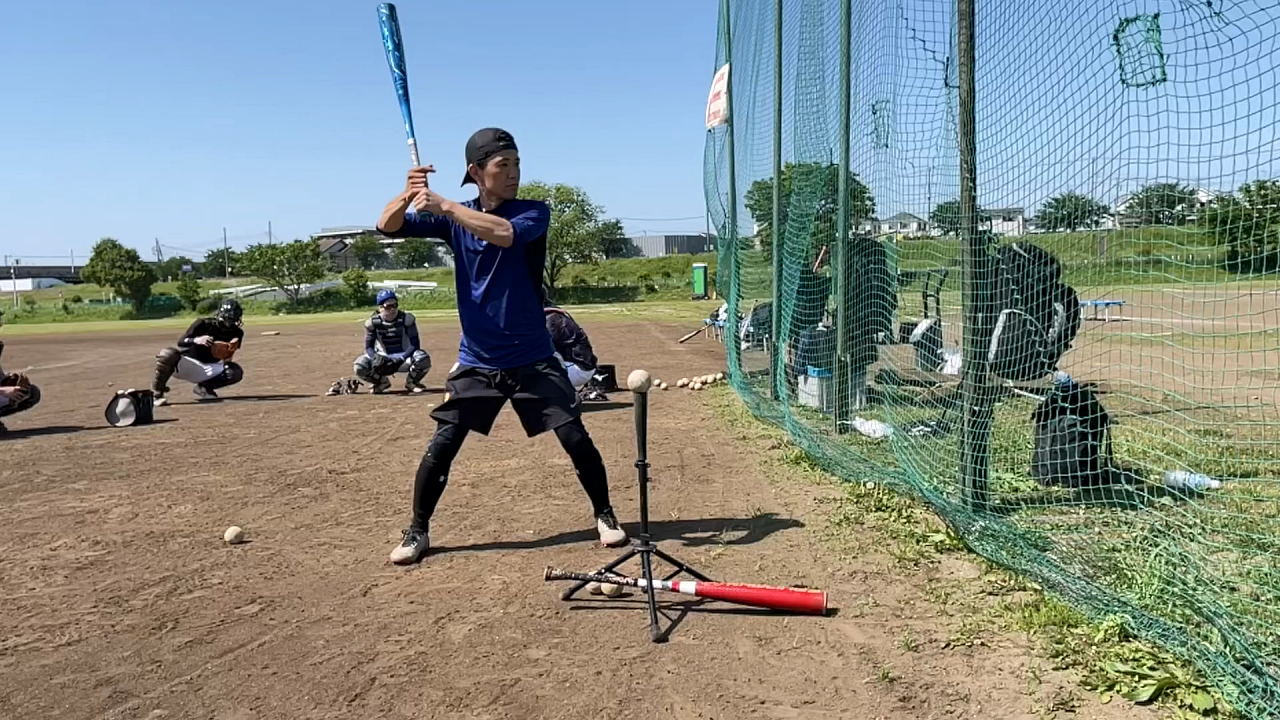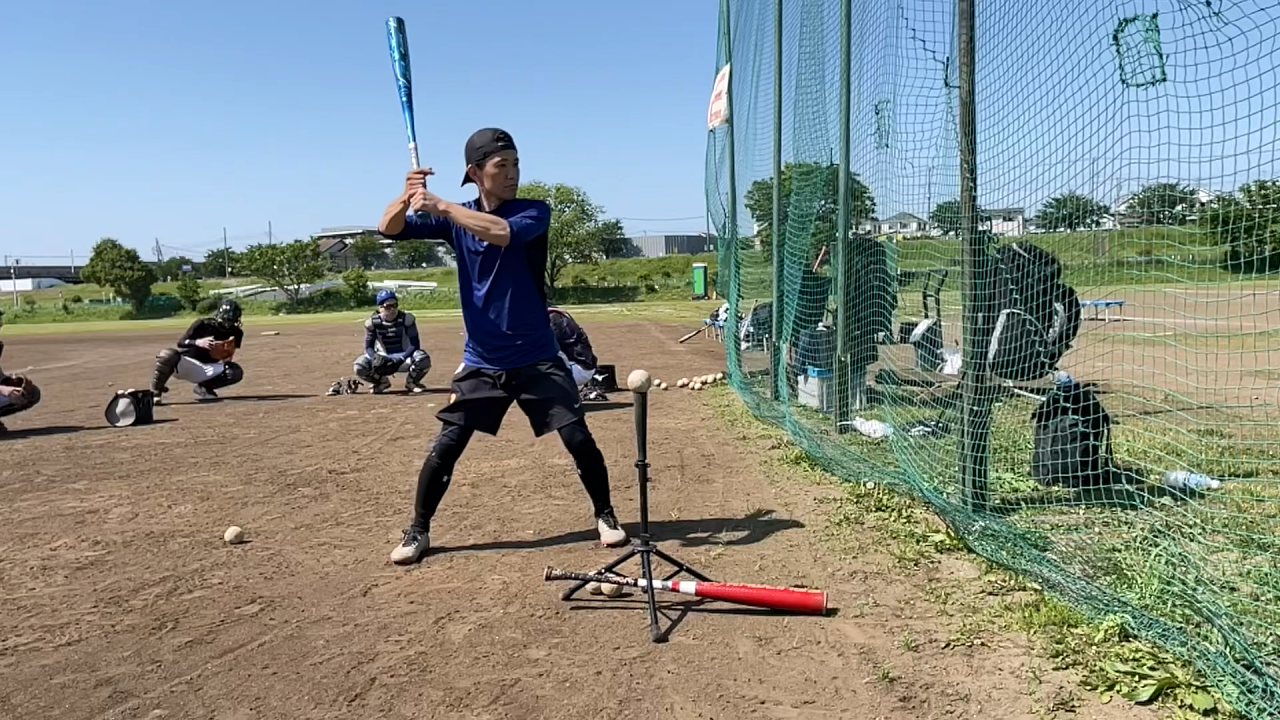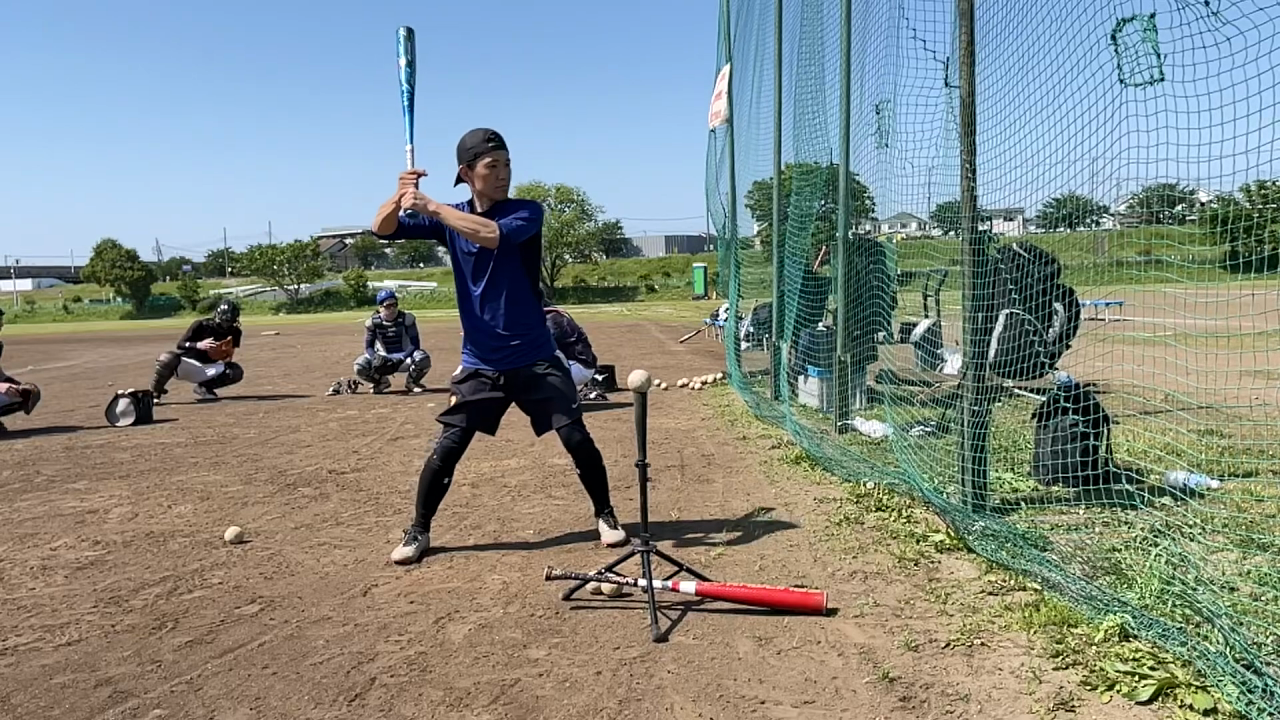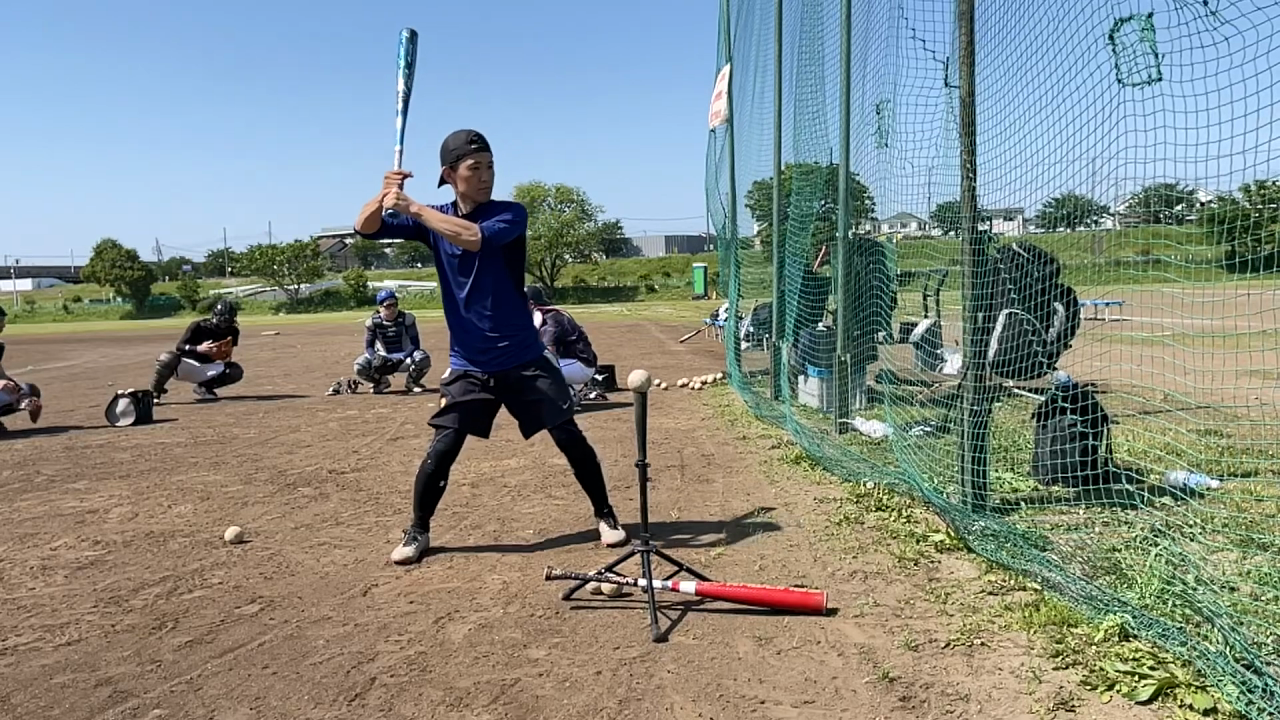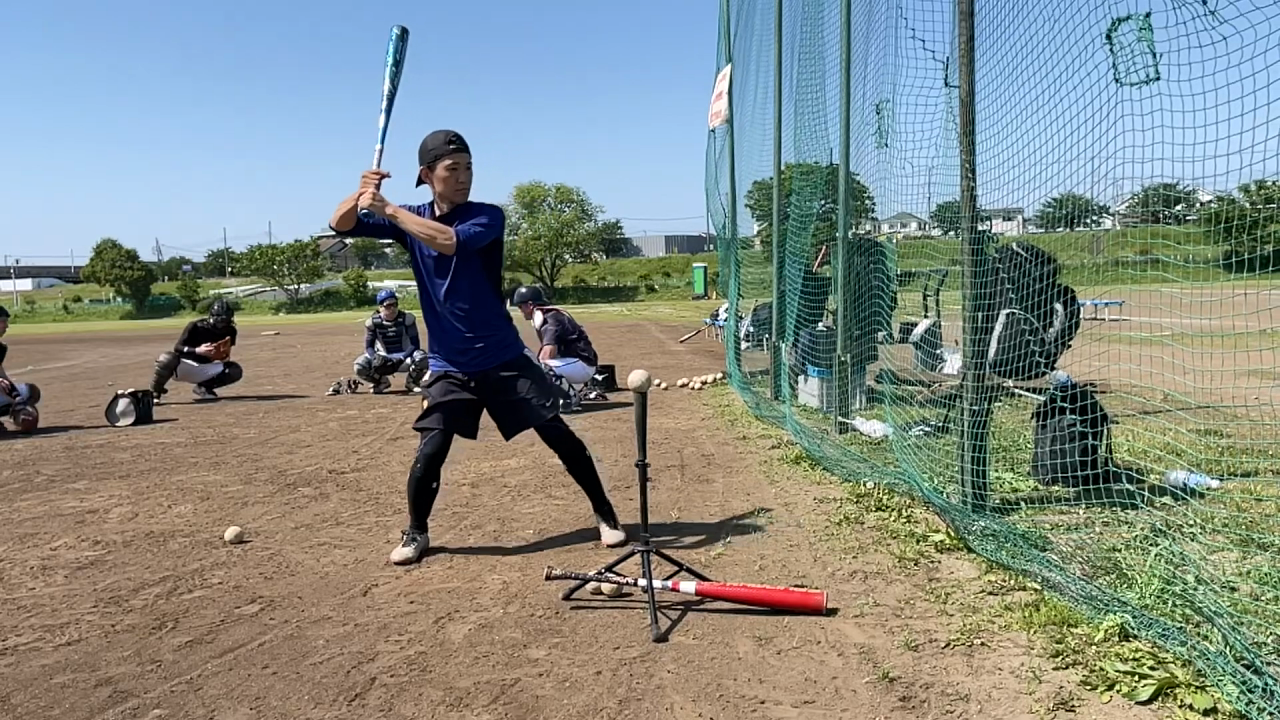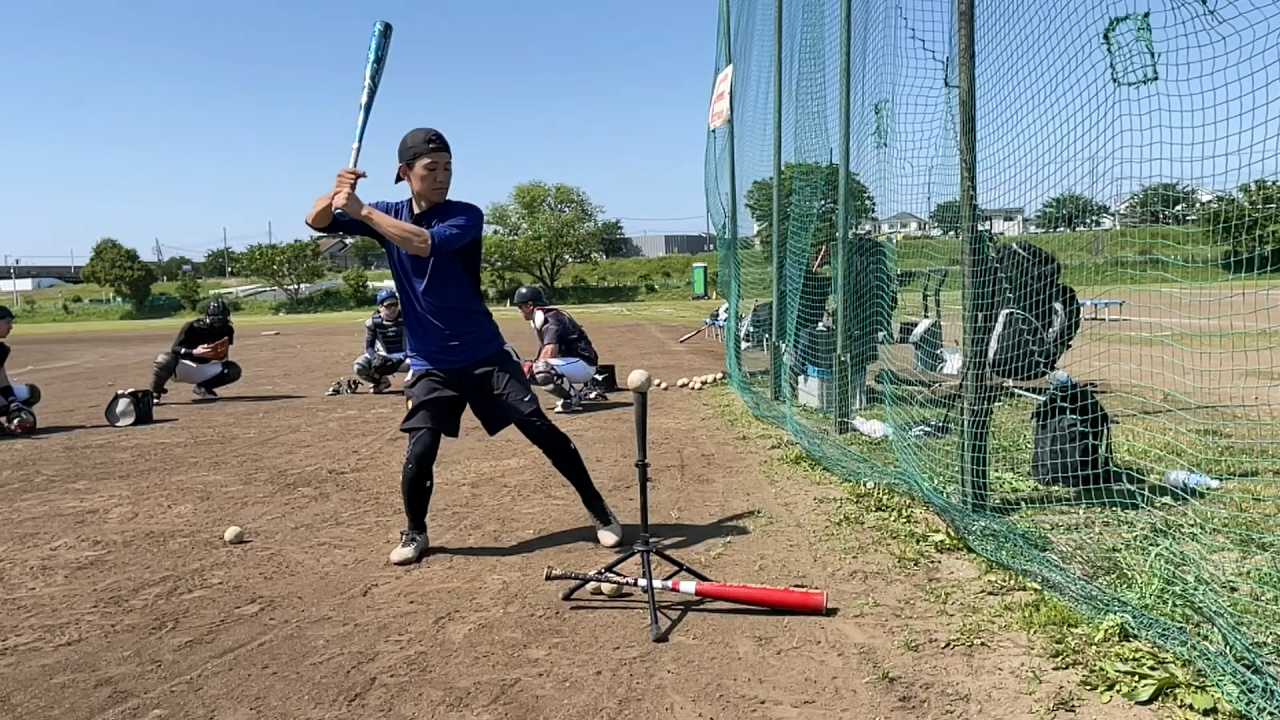
dt=0.4s
person 1, frame 1
left shoulder: (533, 213)
right shoulder: (453, 218)
left elbow: (504, 233)
right elbow: (388, 226)
left wrist: (443, 205)
right wrist: (409, 192)
left hip: (532, 359)
right hip: (476, 362)
left knee: (575, 438)
right knee: (441, 446)
left ankle: (604, 513)
right ankle: (417, 530)
person 1, frame 2
left shoulder: (534, 212)
right shoulder: (456, 217)
left elbow: (503, 232)
right elbow: (390, 230)
left wrist: (441, 206)
right wrist: (407, 196)
left hip: (537, 359)
right hip: (481, 362)
left knee: (578, 438)
right knee: (446, 447)
left ankle: (604, 514)
right ankle: (418, 530)
person 1, frame 3
left shoulder: (527, 212)
right shoulder: (449, 217)
left elbow: (492, 234)
right elbow: (383, 229)
left wrist: (431, 206)
right wrist: (400, 196)
left hip: (535, 359)
right hip: (480, 363)
left knee: (577, 438)
right knee: (447, 448)
left ankle: (604, 514)
right ankle: (418, 530)
person 1, frame 4
left shoulder: (510, 214)
right shoulder: (433, 218)
left elbow: (474, 237)
right elbow: (366, 228)
left wrist: (414, 208)
right wrist: (384, 194)
left hip: (524, 360)
right hip: (468, 365)
left knee: (570, 438)
right knee: (441, 451)
left ankle: (604, 514)
right ankle: (417, 531)
person 1, frame 5
left shoulder: (488, 216)
right shoulder: (411, 218)
left elbow: (449, 241)
right elbow: (341, 225)
left wrist: (388, 209)
right wrist: (362, 193)
left hip: (505, 359)
right hip: (448, 366)
left knee: (558, 435)
right knee: (430, 453)
left ankle: (604, 512)
right ankle: (416, 531)
person 1, frame 6
left shoulder: (466, 216)
right shoulder: (389, 214)
left elbow: (425, 244)
right elbow: (318, 221)
left wrist: (363, 211)
right wrist: (337, 192)
left hip: (485, 354)
right hip: (429, 364)
left knee: (539, 429)
right knee: (420, 452)
left ankle: (597, 509)
right ankle: (415, 532)
